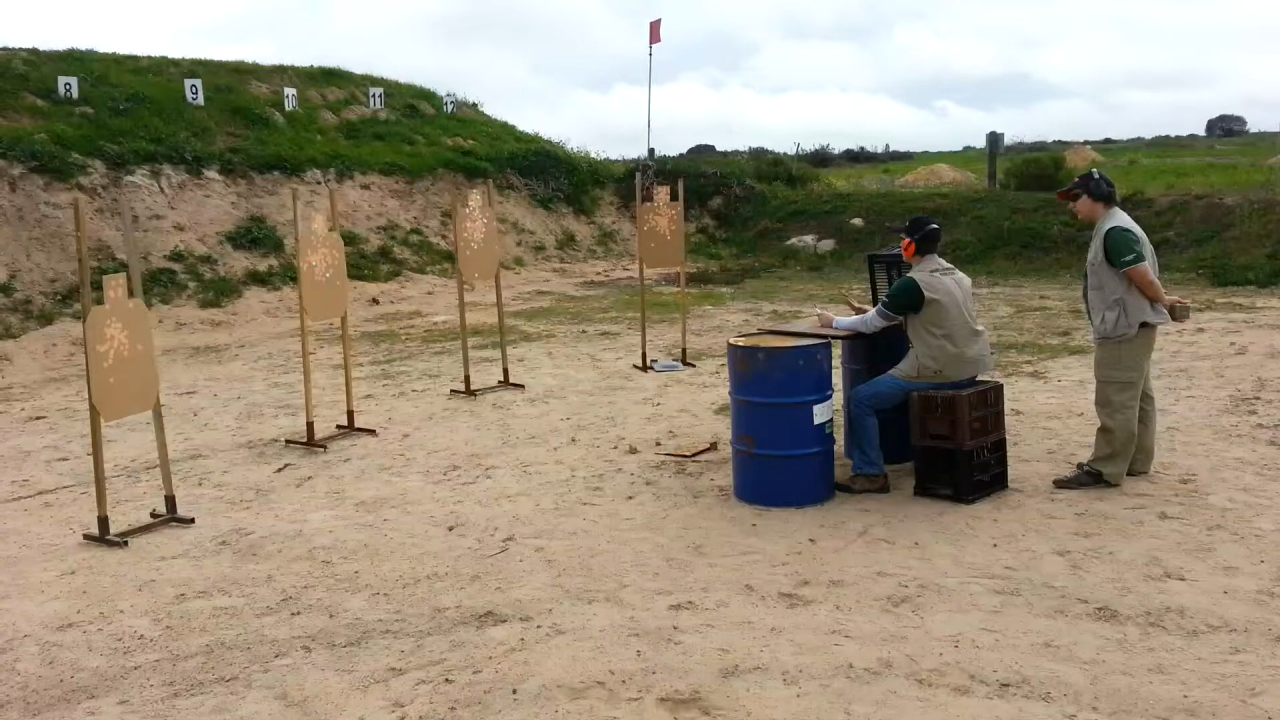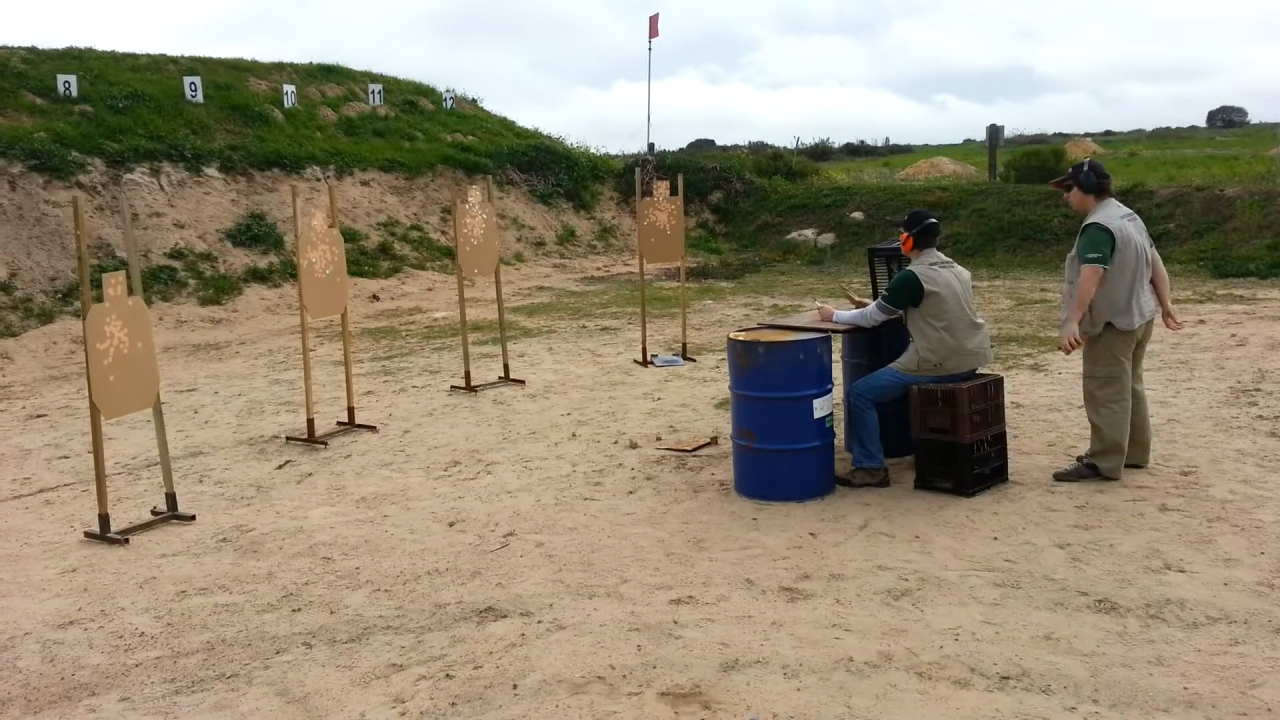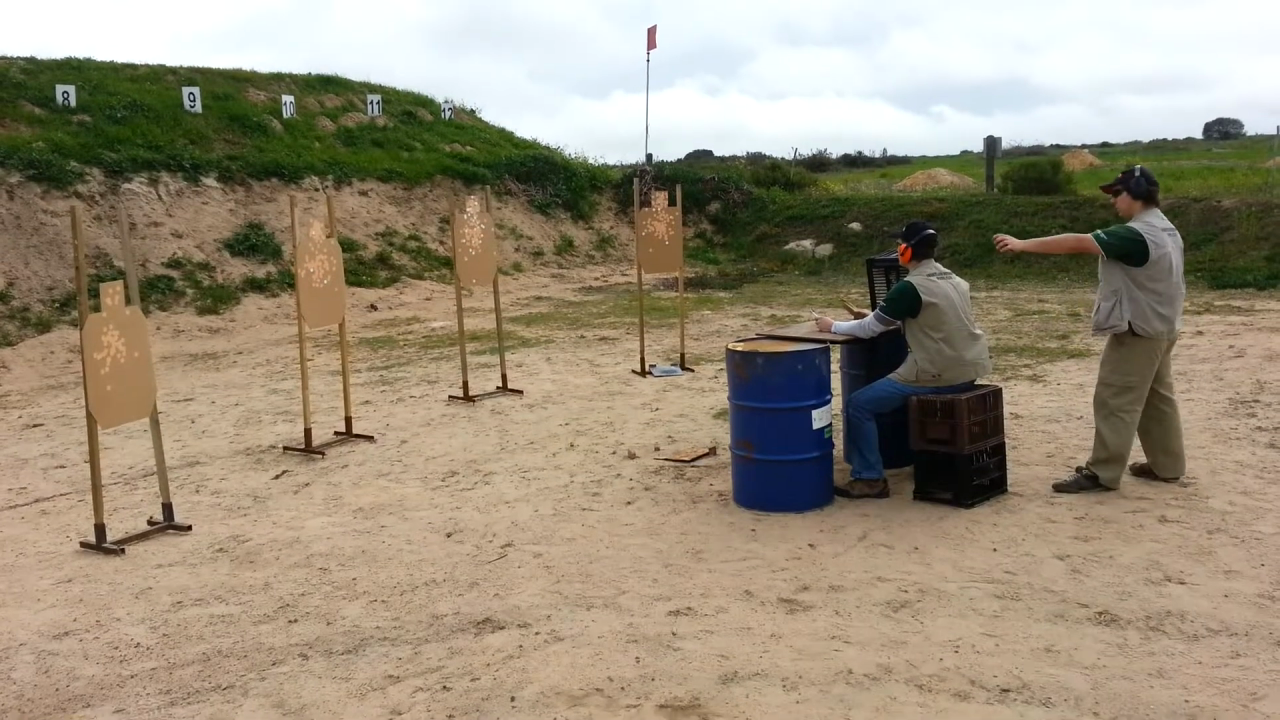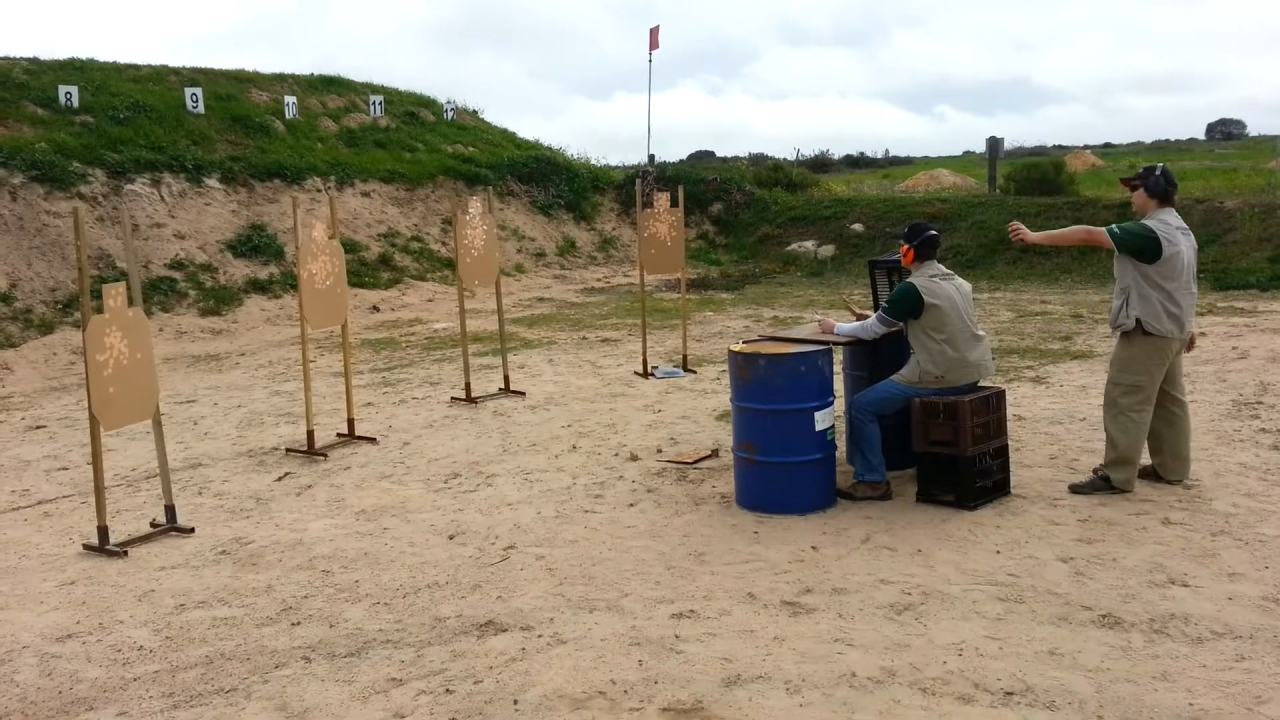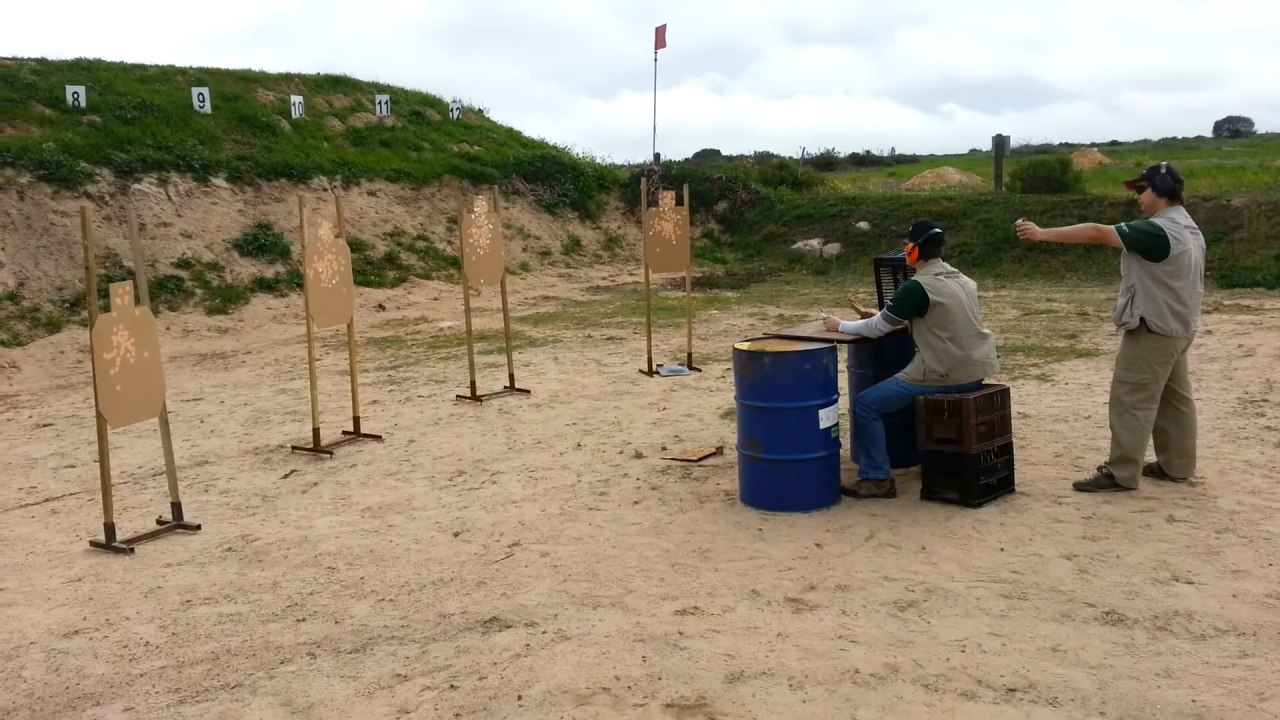
dt=0.5s
person 1, frame 1
left shoulder: (1115, 232)
right shoulder: (1111, 228)
left elbow: (1143, 277)
right elbow: (1141, 277)
left wrist: (1163, 300)
right wrist: (1163, 300)
left hip: (1125, 327)
right hip: (1127, 326)
left knee: (1116, 400)
right knee: (1136, 395)
left ankle: (1105, 469)
right ankle: (1136, 461)
person 1, frame 2
left shoulder: (1096, 227)
right shoulder: (1127, 216)
left elbow: (1090, 278)
right elbow: (1155, 263)
left wrist: (1072, 323)
right wrist: (1164, 304)
left hip: (1111, 322)
right hip: (1137, 317)
left knee: (1106, 393)
right knee: (1127, 386)
left ankle: (1104, 463)
right ankle: (1127, 452)
person 1, frame 3
left shoulder: (1135, 234)
right shoulder: (1167, 230)
left elbow: (1078, 243)
left wrist: (1023, 244)
left hip: (1137, 331)
right hip: (1162, 328)
left knee: (1116, 401)
right knee: (1158, 397)
left ankle: (1102, 473)
right ankle: (1167, 464)
person 1, frame 4
left shoulder: (1149, 232)
right shoulder: (1180, 230)
left elbow: (1089, 235)
left wrist: (1035, 237)
right wrist: (1186, 328)
left hip: (1148, 331)
right hip: (1172, 329)
left knee: (1127, 402)
right knee: (1168, 399)
left ankle: (1117, 475)
right ankle: (1172, 466)
person 1, frame 5
left shoulder: (1158, 230)
right shoulder: (1188, 229)
left elbow: (1097, 233)
left wrist: (1043, 234)
left hip: (1153, 329)
right hip: (1177, 327)
left knee: (1132, 400)
right knee: (1174, 397)
left ankle: (1121, 473)
right ankle: (1176, 464)
person 2, frame 1
left shoulder: (912, 283)
right shoulder: (956, 276)
left elbow: (871, 325)
left wrist: (834, 321)
right wrist: (876, 312)
left hip: (939, 371)
right hip: (969, 367)
left knee: (860, 399)
left ankle: (870, 474)
person 2, frame 2
left shoulder: (911, 277)
right shoulder: (955, 269)
left elbow: (872, 318)
left wrist: (834, 315)
right wrist: (877, 306)
left hip: (938, 364)
right hip: (970, 360)
left knee: (859, 393)
left ankle: (871, 468)
person 2, frame 3
left shoulder: (909, 288)
right shoulder: (954, 280)
left elbow: (870, 329)
left wrist: (833, 326)
right wrist: (876, 317)
left hip: (936, 375)
right hip: (968, 371)
left knee: (858, 404)
left ankle: (870, 479)
person 2, frame 4
left shoulder: (912, 289)
right shoulder: (957, 282)
left elbow: (873, 331)
left wrist: (836, 327)
right wrist: (878, 318)
left hip: (939, 377)
right hip: (971, 373)
left knee: (861, 406)
left ankle: (873, 482)
person 2, frame 5
left shoulder: (917, 287)
right shoulder: (961, 280)
left elbow: (877, 329)
left wrist: (841, 325)
right wrist: (884, 316)
left hip: (944, 374)
right hip: (976, 370)
left knee: (865, 405)
left ankle: (877, 479)
